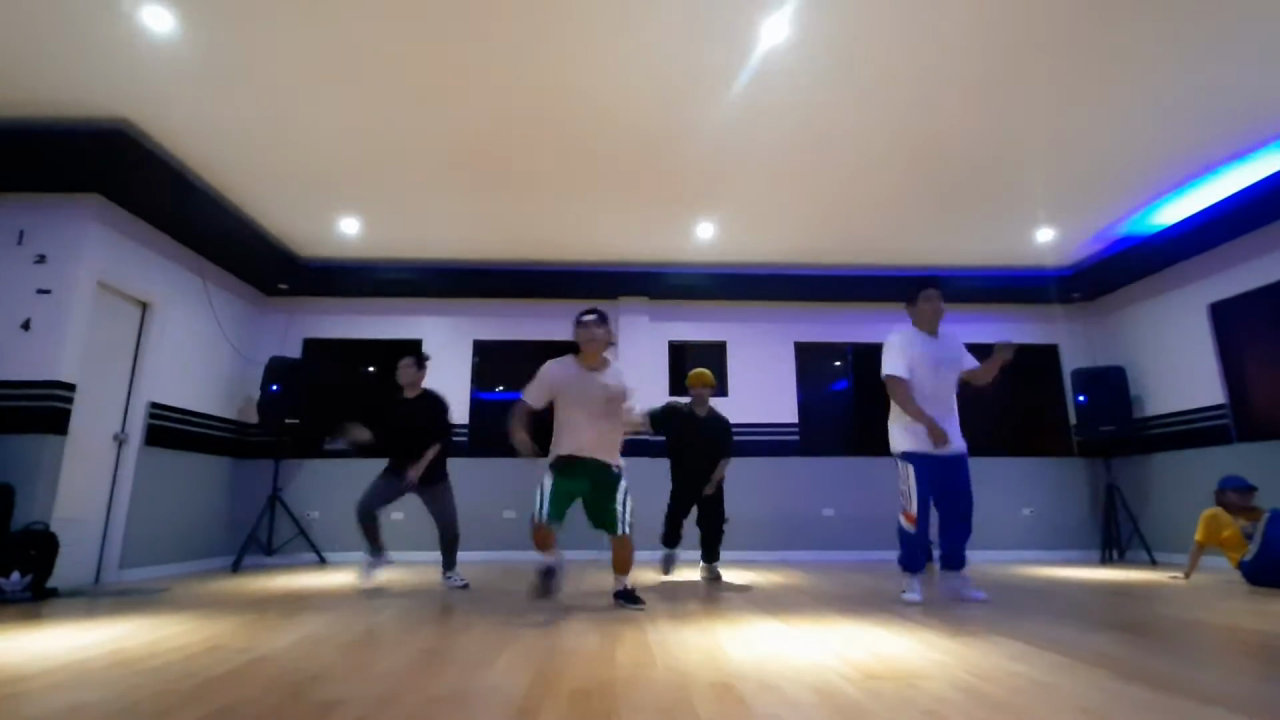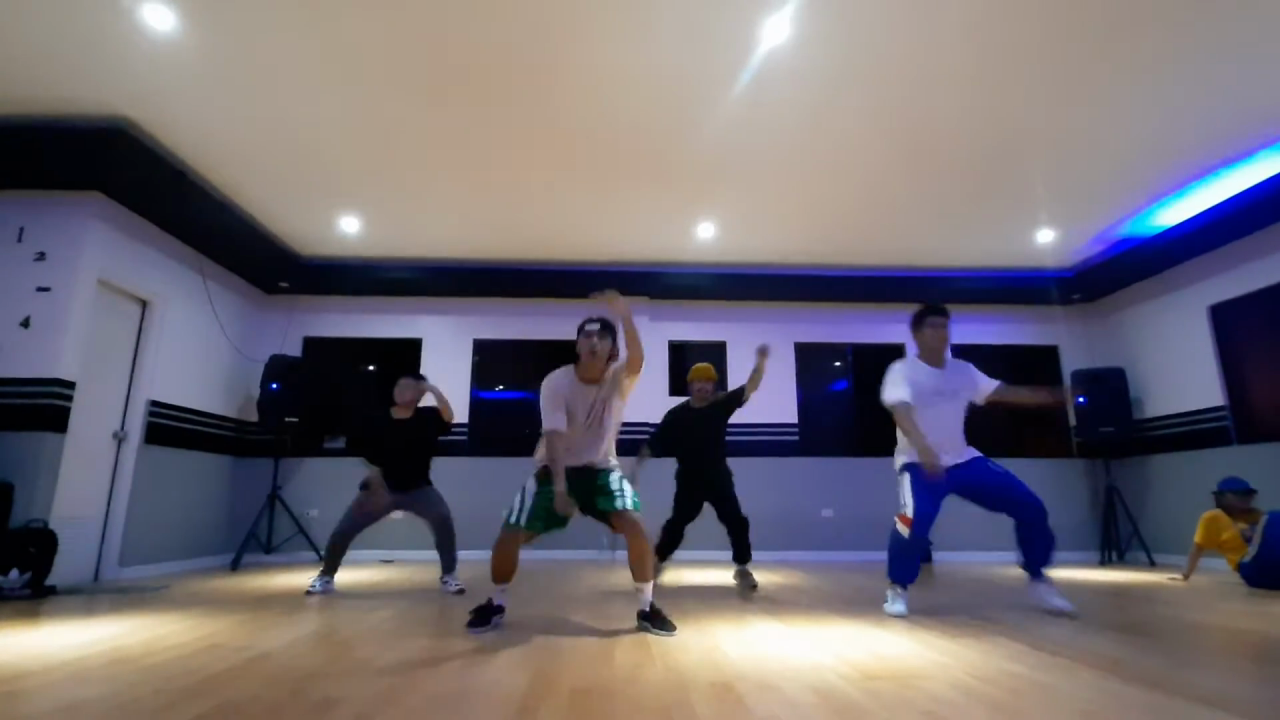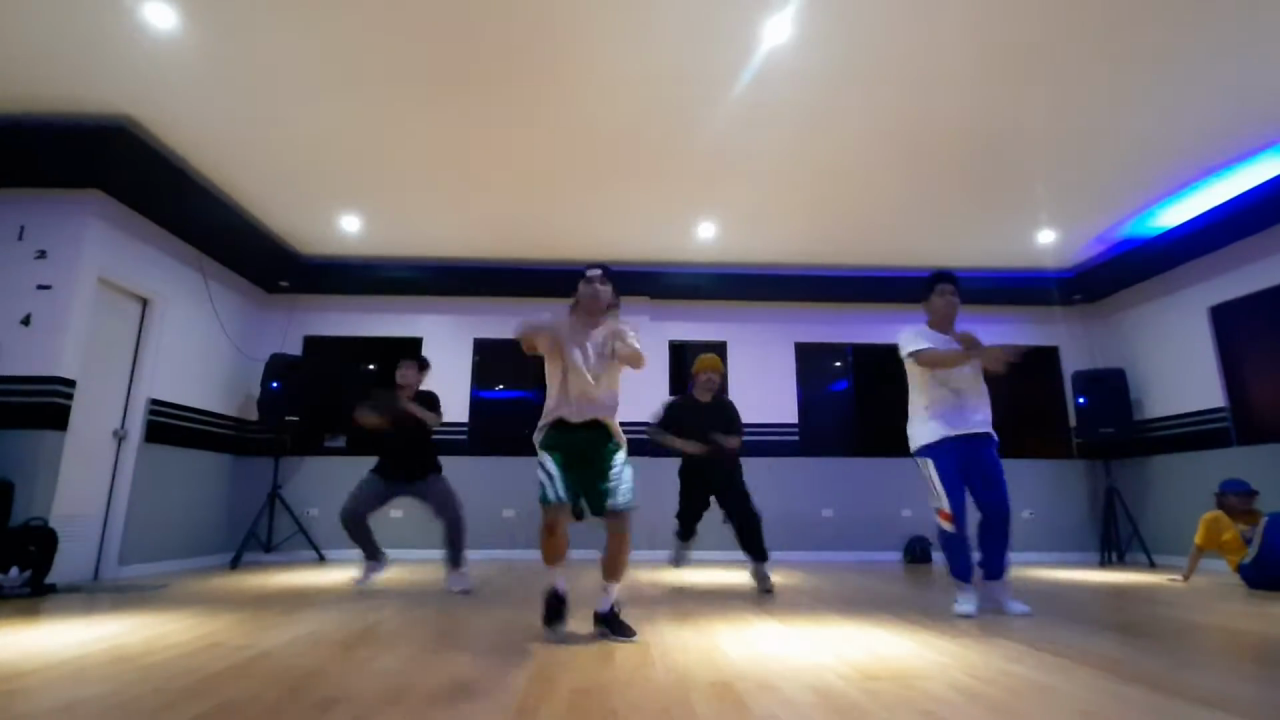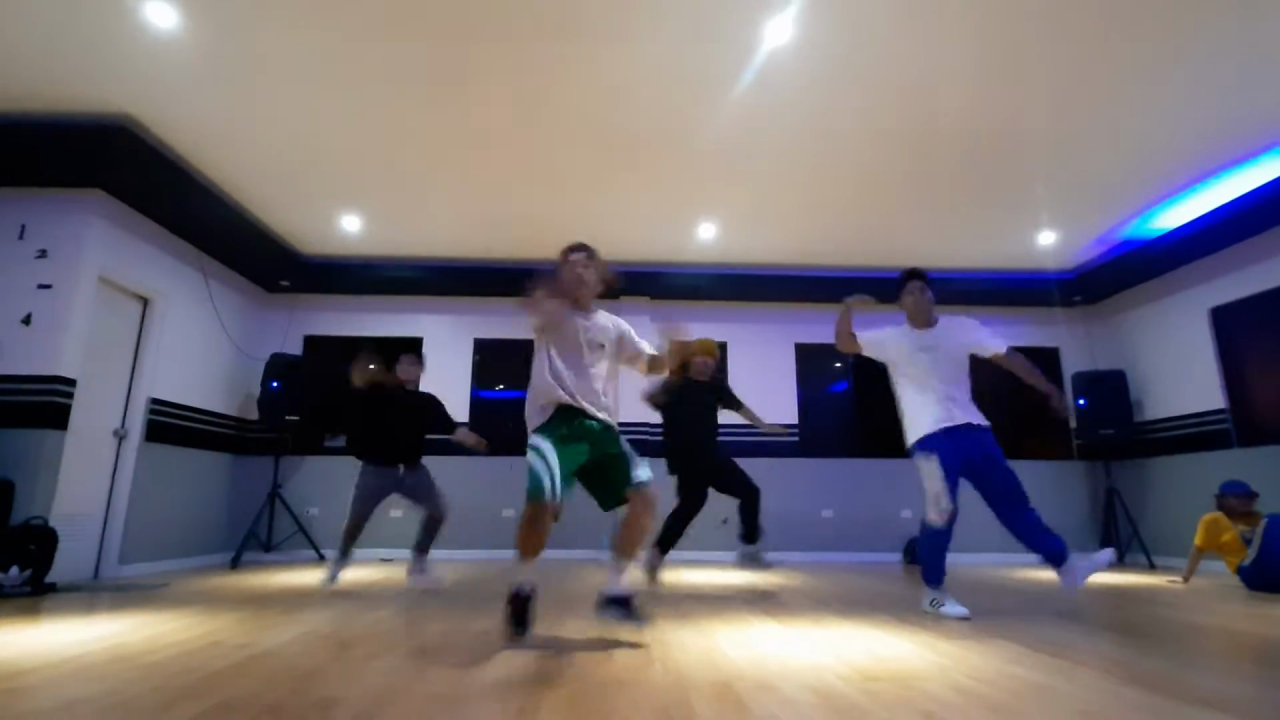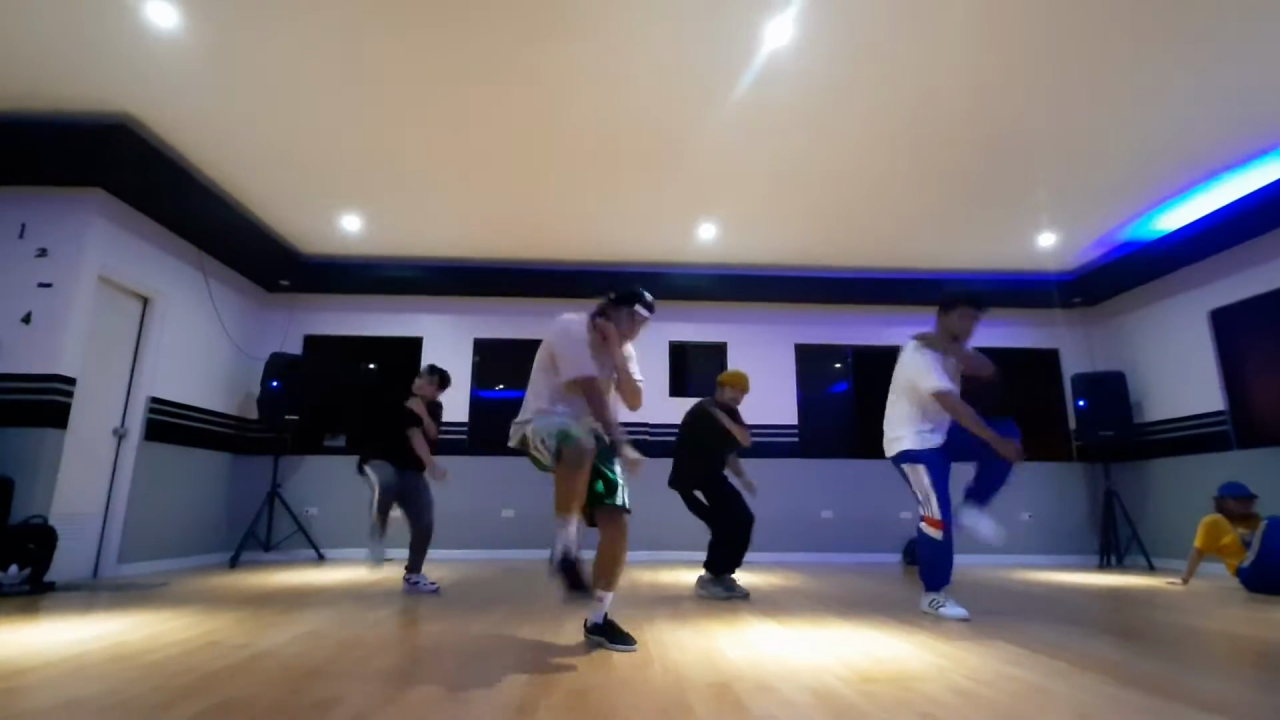
dt=0.3s
person 1, frame 1
left shoulder: (618, 378)
right shoulder: (555, 370)
left elbow: (627, 421)
right elbow: (526, 404)
left wrist: (628, 419)
right wrist: (518, 430)
left hip: (606, 467)
right hip: (566, 463)
left knee: (621, 538)
right knee: (542, 528)
left ankle: (622, 588)
right ankle: (550, 564)
person 1, frame 2
left shoulder: (620, 380)
right shoulder: (556, 383)
left elbow: (636, 363)
right elbow: (553, 437)
left wrist: (626, 318)
right wrist: (558, 483)
left hip: (599, 470)
right hip: (552, 470)
left knee: (633, 528)
right knee: (509, 537)
left ankle: (647, 608)
right ankle: (496, 603)
person 1, frame 3
left shoulder: (618, 333)
right shoulder: (555, 327)
left elbow: (636, 359)
right elbow: (529, 340)
left wrist: (623, 350)
right wrist: (565, 328)
left hip: (602, 435)
right hip: (559, 431)
left knee: (619, 521)
right knee: (554, 515)
left ankle: (606, 610)
right ankle: (557, 590)
person 1, frame 4
left shoulder: (613, 326)
right shoulder: (550, 314)
left elbow: (651, 363)
right elbow: (537, 304)
left wrist: (667, 355)
left hip: (600, 426)
right hip: (554, 420)
left knee: (642, 499)
right knee: (541, 506)
left ankle: (615, 591)
right ankle: (523, 589)
person 1, frame 5
left shoulder: (622, 350)
right shoulder: (570, 328)
left elbow: (633, 402)
right elbow: (589, 390)
left wrist: (616, 349)
right wrist: (620, 444)
left hip: (593, 436)
right hip: (541, 426)
left knee: (616, 522)
right knee: (579, 444)
left ankle: (598, 619)
right ankle: (565, 550)
person 2, frame 1
left shoulder: (952, 343)
right shoulder: (899, 341)
left elbow: (979, 377)
right elbow: (896, 388)
left wrist: (997, 360)
right wrist: (928, 422)
left hip: (950, 443)
right hip: (914, 442)
left knee: (959, 512)
right knee: (915, 511)
left ankle: (953, 575)
right ankle: (912, 577)
person 2, frame 2
left shoulder: (963, 370)
right shoulder: (901, 371)
left elbow: (1003, 393)
right elbow: (901, 413)
left wrist: (1046, 396)
right wrist: (928, 454)
left hip: (963, 460)
right hip: (919, 463)
left knee: (1030, 506)
right knee: (914, 519)
left ankle: (1039, 579)
right ankle: (896, 590)
person 2, frame 3
left shoulder: (965, 339)
right shoulder: (913, 335)
left elbow: (995, 364)
right elbow: (928, 359)
left wrist: (979, 350)
right wrist: (985, 354)
left hip: (975, 434)
right hip: (934, 435)
left knee: (997, 509)
right knee: (952, 511)
left ankle: (994, 584)
right ankle: (964, 588)
person 2, frame 4
left shoulder: (962, 327)
right shoulder: (890, 337)
left elbow: (1007, 356)
right elbow: (846, 344)
left wrist: (1049, 389)
right wrist: (848, 310)
left hip: (969, 427)
right hip: (931, 432)
left knee: (1009, 498)
right knee: (943, 509)
left ankle: (1065, 564)
right ankle: (935, 592)
person 2, frame 5
left shoulder: (948, 350)
right shoulder: (921, 353)
left elbow: (987, 370)
right elbow: (952, 404)
left wrist: (961, 352)
right wrist: (996, 441)
left hip: (941, 434)
right hip: (912, 442)
left knee: (1008, 431)
right knee: (936, 516)
left ankle: (973, 507)
right ankle: (933, 595)
person 3, frame 1
left shoulder: (720, 422)
right shoulder: (674, 413)
left elbow: (725, 456)
right elbow: (647, 420)
left wrist: (714, 481)
left hip: (710, 485)
right hip: (683, 482)
left knee: (713, 526)
right knee: (674, 518)
left ankle: (709, 565)
right ankle: (670, 551)
person 3, frame 2
left shoulder: (721, 405)
right shoulder: (676, 414)
left elbow: (750, 387)
right elbow: (654, 443)
left wrist: (761, 360)
right wrist: (637, 464)
left hip: (718, 478)
right hip: (689, 478)
left knee: (736, 522)
right knee: (677, 523)
left ankle: (743, 568)
right ankle: (657, 562)
person 3, frame 3
left shoulder: (725, 406)
right shoulder: (678, 406)
left elbow: (736, 441)
right elbow: (656, 431)
left wrist: (723, 441)
right wrist: (681, 443)
left hip: (726, 473)
right hip: (694, 474)
left knee: (746, 517)
right knee: (688, 518)
left ankle: (759, 568)
right ankle: (683, 541)
person 3, frame 4
left shoulder: (715, 385)
right shoulder: (677, 386)
left elbow: (736, 405)
right elbow: (653, 399)
left wrist: (762, 424)
left hip: (710, 455)
right hip: (688, 458)
left knee: (749, 491)
right knee: (688, 508)
left ankle: (750, 548)
right ankle: (656, 555)
person 3, frame 5
left shoulder: (728, 414)
right shoulder: (704, 412)
left elbow: (736, 447)
left hip: (707, 475)
right hip: (693, 478)
left ankle: (717, 575)
person 4, frame 1
left shoulder: (433, 402)
right shoulder: (395, 406)
left elbow: (440, 438)
right elbow: (381, 437)
left wrist: (421, 466)
right wrist: (361, 434)
left hip: (431, 474)
right hip: (397, 471)
left knee: (449, 526)
right knee: (364, 508)
left ankle: (449, 571)
right ankle: (376, 554)
person 4, frame 2
left shoulder: (429, 416)
right shoulder: (379, 423)
left elbow: (448, 419)
right elbow: (371, 459)
left wrist: (435, 392)
right wrist: (377, 489)
left hip: (417, 488)
right hip: (381, 489)
left knee: (442, 519)
right knee: (341, 533)
left ankle: (448, 574)
right ankle: (326, 576)
person 4, frame 3
left shoulder: (428, 399)
right shoulder: (384, 399)
left elbow: (434, 421)
right elbow: (364, 416)
left wrist: (410, 407)
right wrist: (373, 418)
left hip: (424, 476)
right hip: (386, 474)
left knee: (453, 515)
right knee: (349, 514)
left ankle: (456, 570)
right ankle: (374, 558)
person 4, frame 4
left shoulder: (429, 401)
right shoulder: (383, 391)
left elbow: (452, 429)
right elbow: (358, 382)
left wrist: (471, 439)
right wrist: (366, 370)
left hip: (411, 469)
right hip: (379, 467)
left knee: (438, 510)
right knee: (358, 516)
left ankle: (419, 560)
right ankle: (341, 558)
person 4, frame 5
left shoulder: (433, 408)
right shoulder: (399, 404)
left elbow: (432, 435)
right elbow: (414, 434)
left wrist: (424, 414)
right wrist: (431, 465)
left hip: (411, 472)
right hip: (380, 462)
left knee: (424, 523)
right knee: (386, 482)
left ankle: (413, 576)
right ankle: (378, 533)
